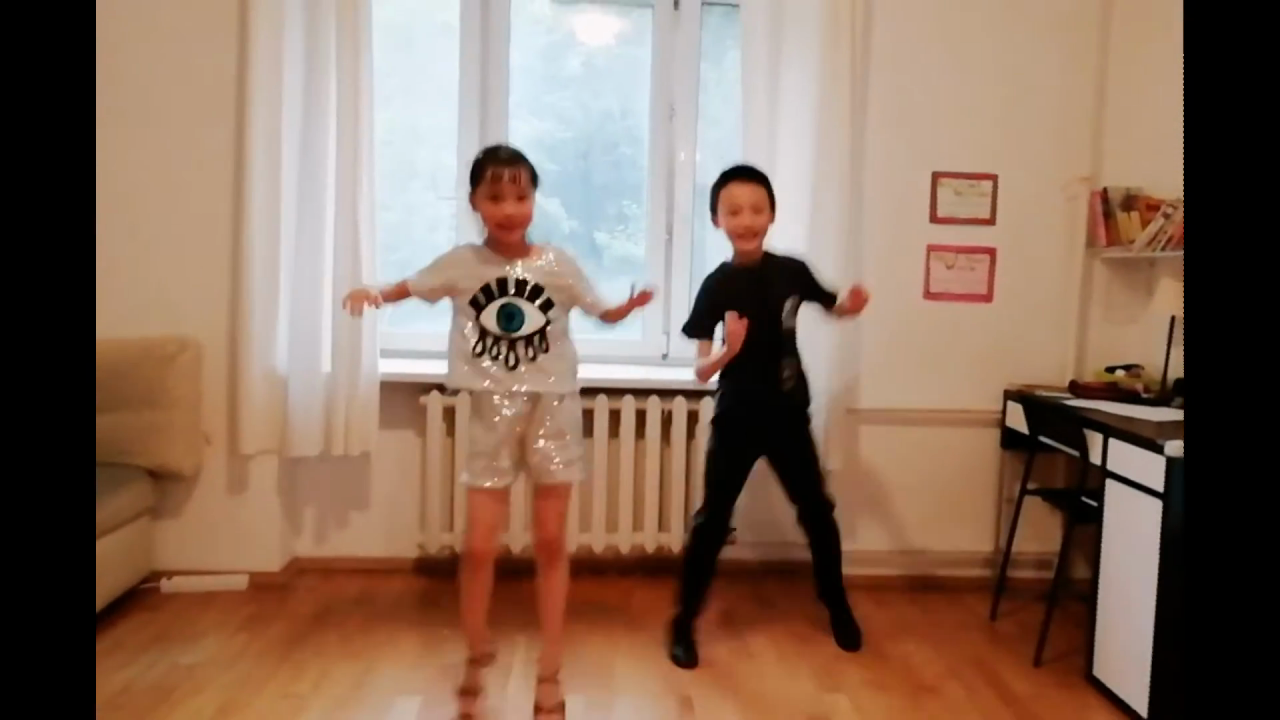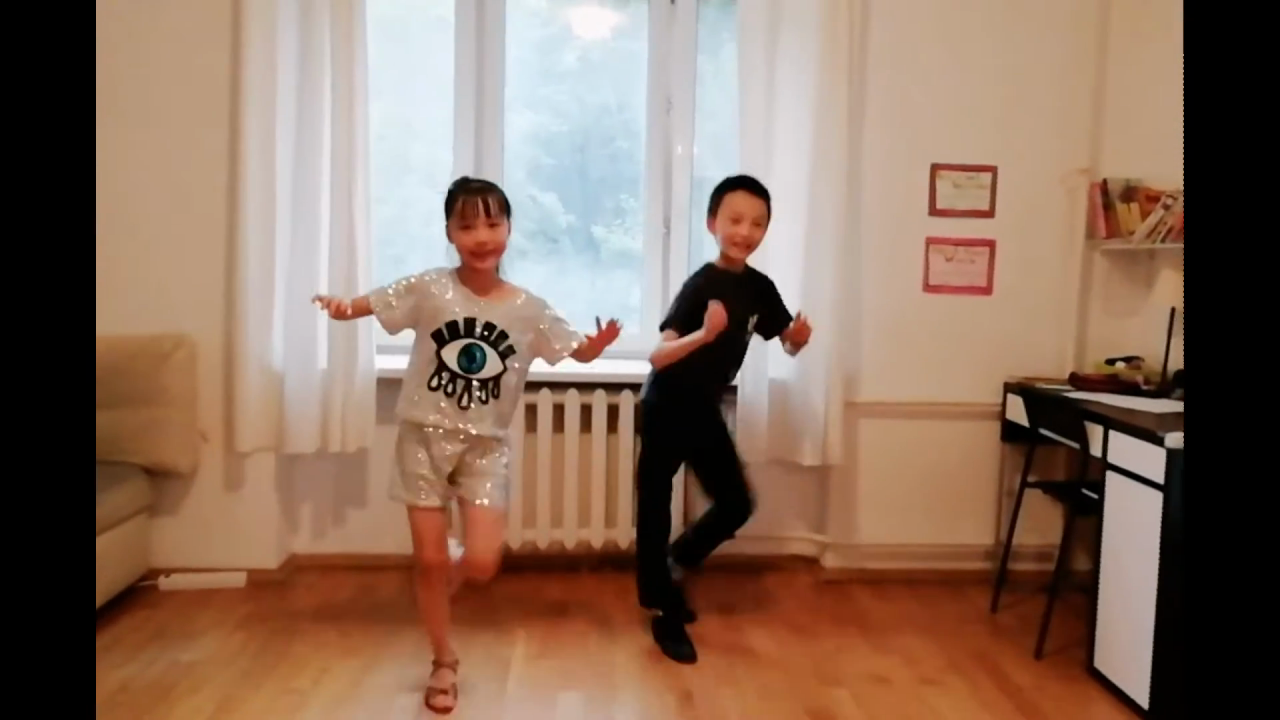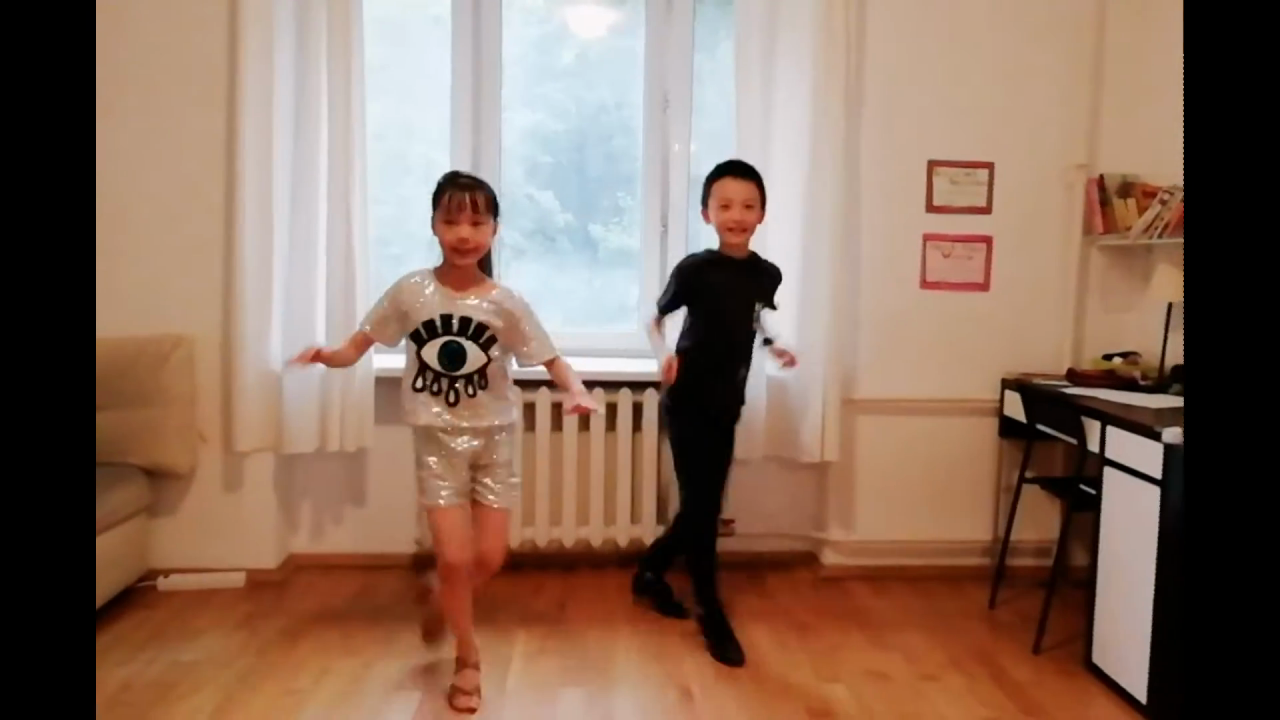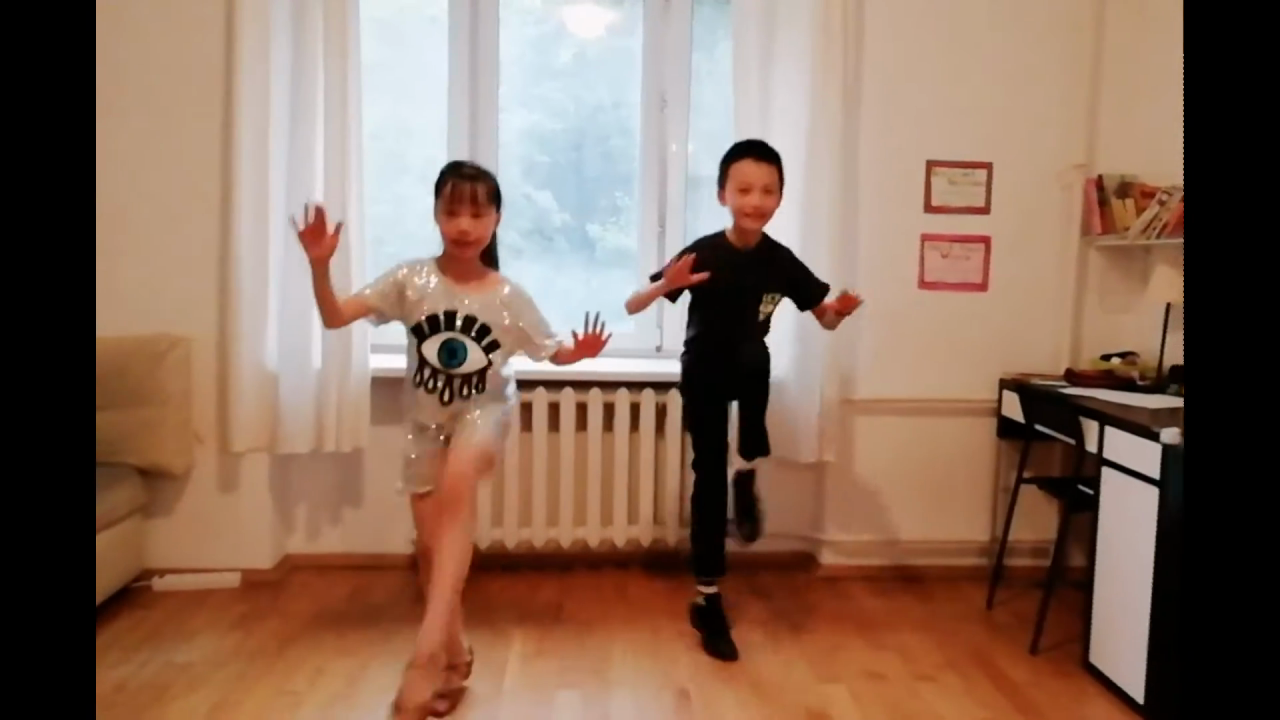
dt=0.4s
person 1, frame 1
left shoulder: (558, 264)
right shoulder: (461, 262)
left elbow: (603, 313)
right elbow: (403, 290)
left wrist: (631, 307)
right wrist: (372, 294)
left hip: (551, 409)
right hip: (492, 411)
left knee: (550, 544)
right knee: (480, 545)
right ankle: (477, 656)
person 1, frame 2
left shoulder: (527, 307)
right shoulder: (428, 289)
left elbow: (582, 352)
right elbow: (358, 307)
left wrist: (599, 344)
right wrist: (340, 307)
left hip: (485, 440)
right hip: (425, 434)
left knee: (481, 563)
right knee: (431, 560)
left ankle: (451, 588)
right ankle: (444, 662)
person 1, frame 3
left shoulder: (507, 304)
right shoulder: (408, 291)
left elbow: (553, 363)
right elbow: (354, 348)
left wrist: (576, 393)
right wrist: (327, 356)
left hip: (491, 434)
right hip: (434, 437)
left knee: (488, 560)
right knee: (452, 559)
left ankle: (439, 596)
right ankle: (467, 660)
person 1, frame 4
left shoulder: (510, 298)
right shoulder: (410, 279)
left elbow: (551, 352)
right elbow: (336, 317)
left wrist: (580, 352)
right wrist: (319, 265)
left hip: (485, 415)
right hip: (426, 421)
left knee: (452, 499)
right knee: (433, 543)
left ankle: (427, 652)
right ankle: (455, 657)
person 2, frame 1
left shoulder: (791, 270)
right shoulder: (717, 286)
left elbow: (833, 307)
right elbow: (701, 366)
left wrist: (851, 306)
right wrist: (726, 350)
left hip: (788, 412)
right hip: (737, 416)
left knee: (817, 510)
right knee: (712, 517)
left ankle: (836, 604)
right ankle: (684, 618)
person 2, frame 2
left shoulder: (760, 287)
right shoulder: (701, 286)
left elbow: (790, 341)
right elbow: (659, 358)
left wrist: (800, 335)
right wrist: (704, 334)
left hip: (705, 412)
right hip: (667, 412)
left knee: (737, 502)
right knee: (655, 511)
left ankle: (671, 571)
right ankle: (662, 615)
person 2, frame 3
left shoulder: (766, 274)
right shoulder: (694, 268)
right elbow: (656, 321)
left wrist: (777, 347)
right wrist: (664, 352)
left hip: (727, 404)
right hip: (688, 405)
left knee: (706, 506)
right knee: (702, 505)
left ankle: (650, 573)
right ankle: (713, 615)
person 2, frame 4
left shoulder: (779, 261)
right shoulder: (700, 254)
left elbow: (825, 316)
right elbow: (636, 305)
left wrist: (841, 309)
right wrist: (665, 286)
left hip: (746, 366)
right hip: (701, 373)
left knee: (753, 367)
right knee: (708, 475)
left ankle: (746, 477)
right ankle: (708, 600)
